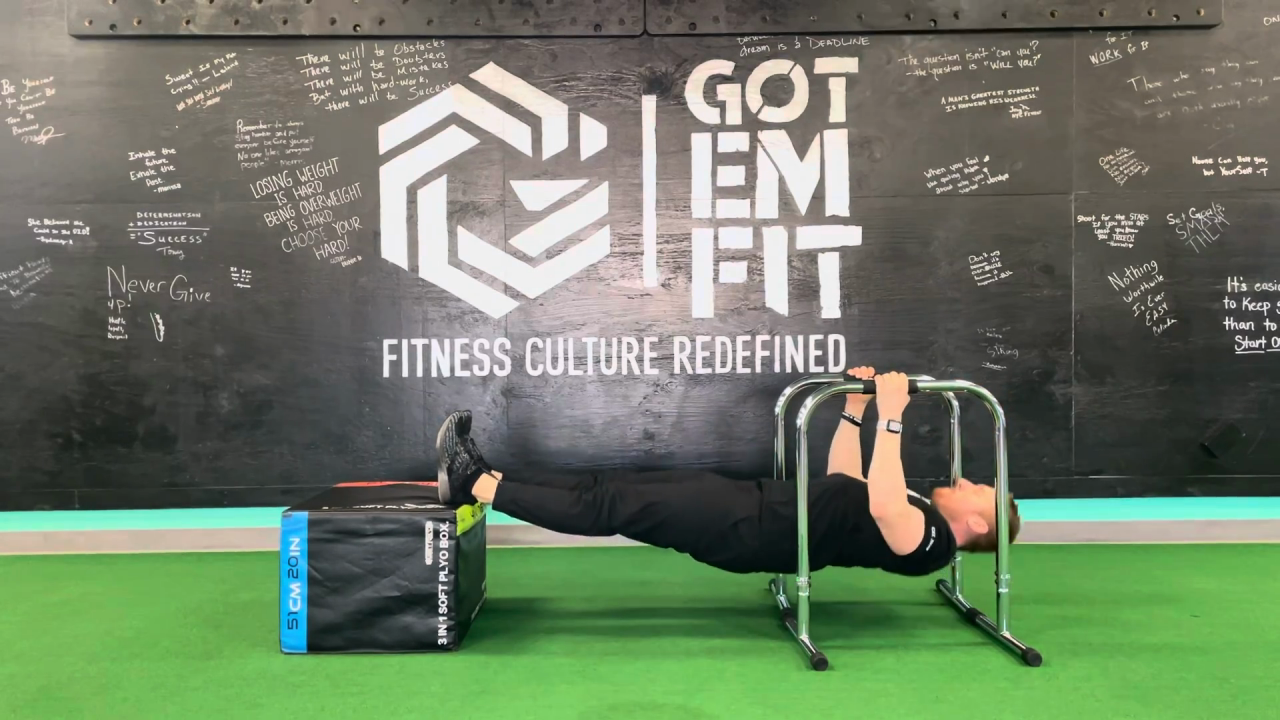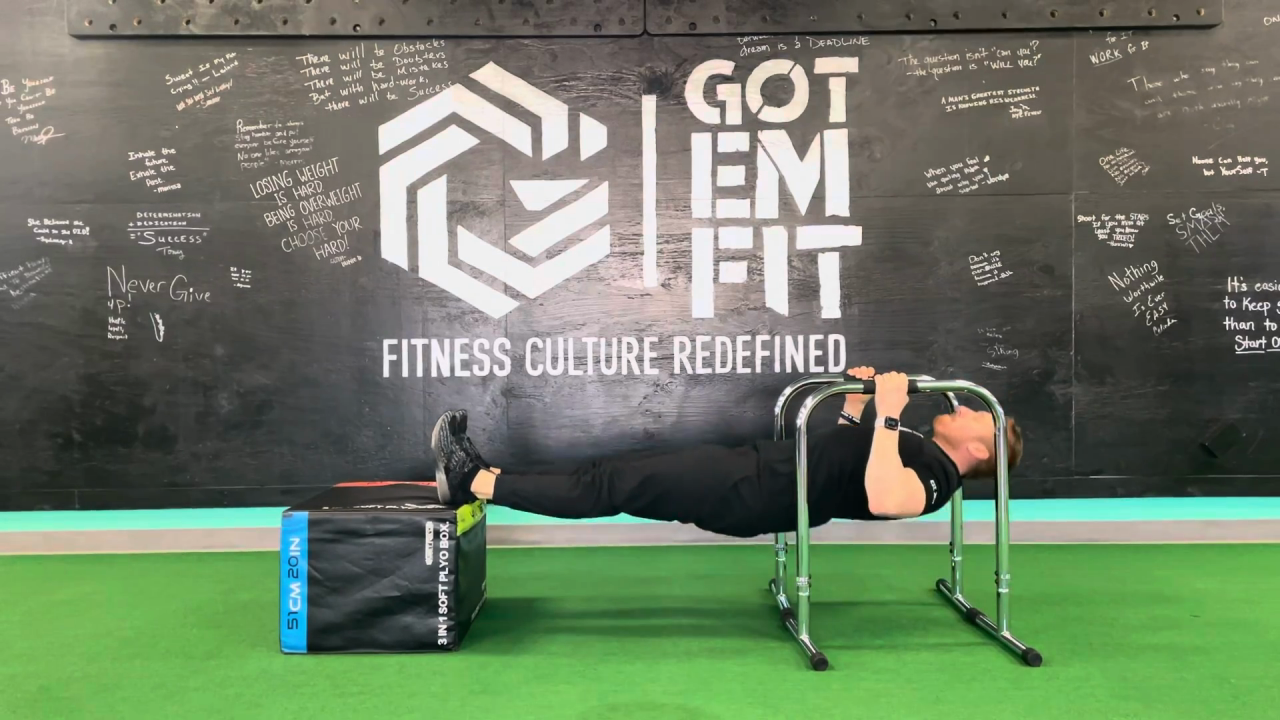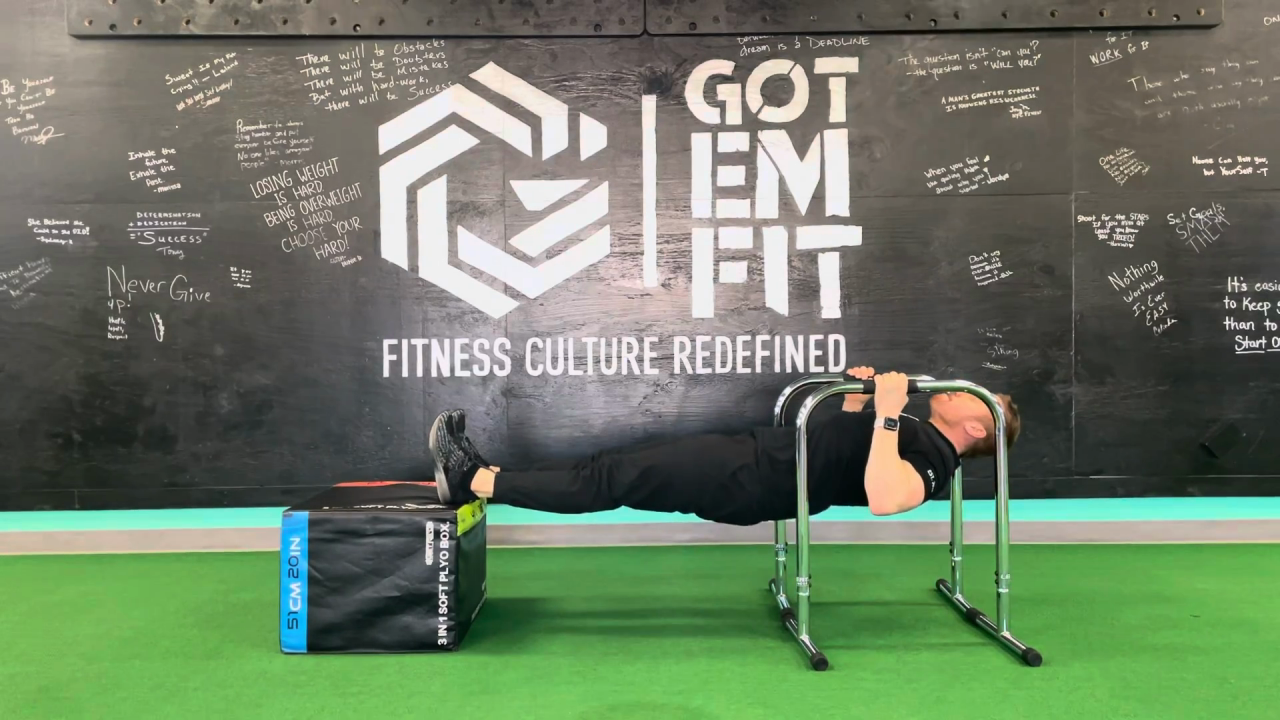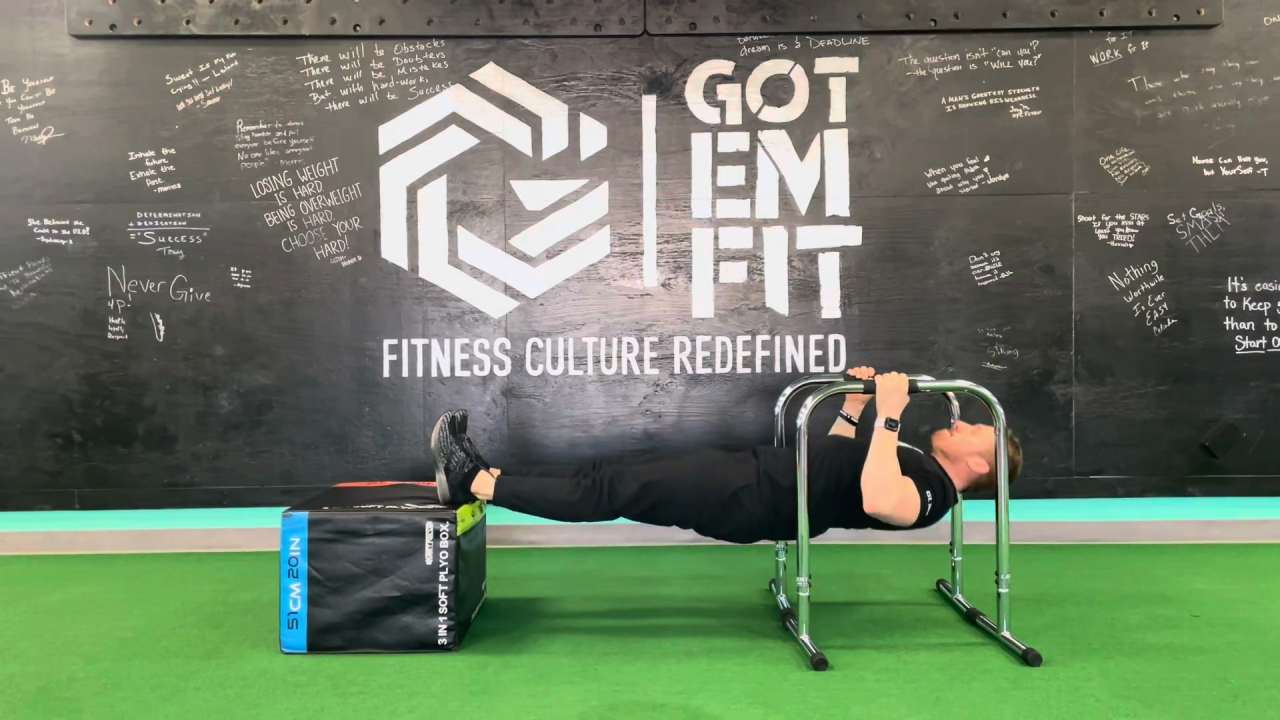
dt=0.4s
person 1, frame 1
left shoulder: (926, 541)
right shoulder: (920, 513)
left elbow: (881, 505)
right elbow: (841, 479)
left wrist: (891, 419)
right wrist: (855, 408)
left hip: (749, 529)
right hip: (750, 503)
left knee: (605, 510)
right knee: (610, 489)
left ankle: (476, 484)
right ankle: (481, 476)
person 1, frame 2
left shoulder: (932, 478)
right shoulder: (919, 456)
left elbow: (881, 500)
left wrist: (888, 414)
right wrist: (855, 403)
left hip: (750, 493)
right hip: (750, 468)
left knee: (608, 490)
right knee: (610, 474)
left ankle: (475, 482)
right ankle: (481, 474)
person 1, frame 3
left shoulder: (929, 464)
right shoulder: (917, 443)
left elbow: (882, 499)
left wrist: (887, 414)
right wrist: (857, 398)
left hip: (749, 481)
right hip: (748, 456)
left knee: (606, 483)
right knee: (608, 467)
left ankle: (474, 480)
right ankle: (479, 473)
person 1, frame 4
left shoulder: (928, 495)
right shoulder: (919, 469)
left elbow: (876, 501)
left wrist: (888, 414)
right wrist: (855, 404)
left hip: (750, 500)
right hip: (751, 470)
left knee: (607, 493)
right knee: (609, 475)
left ankle: (474, 482)
right ankle: (479, 473)
